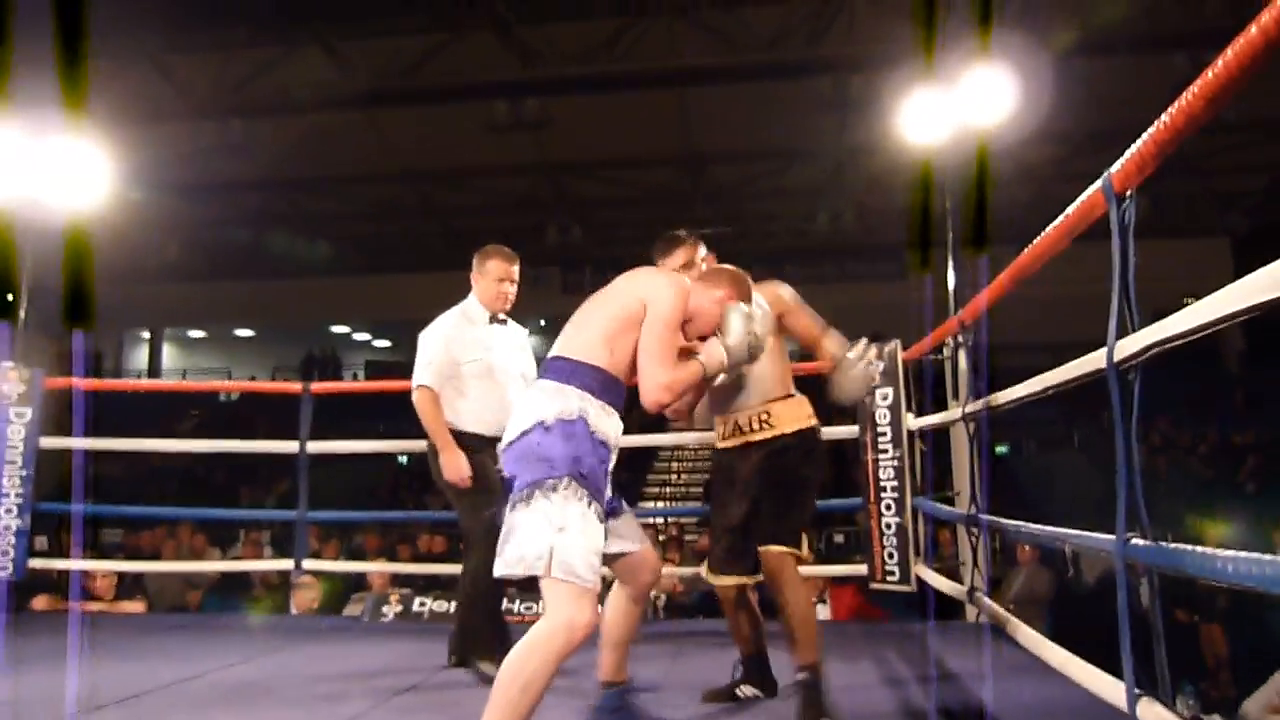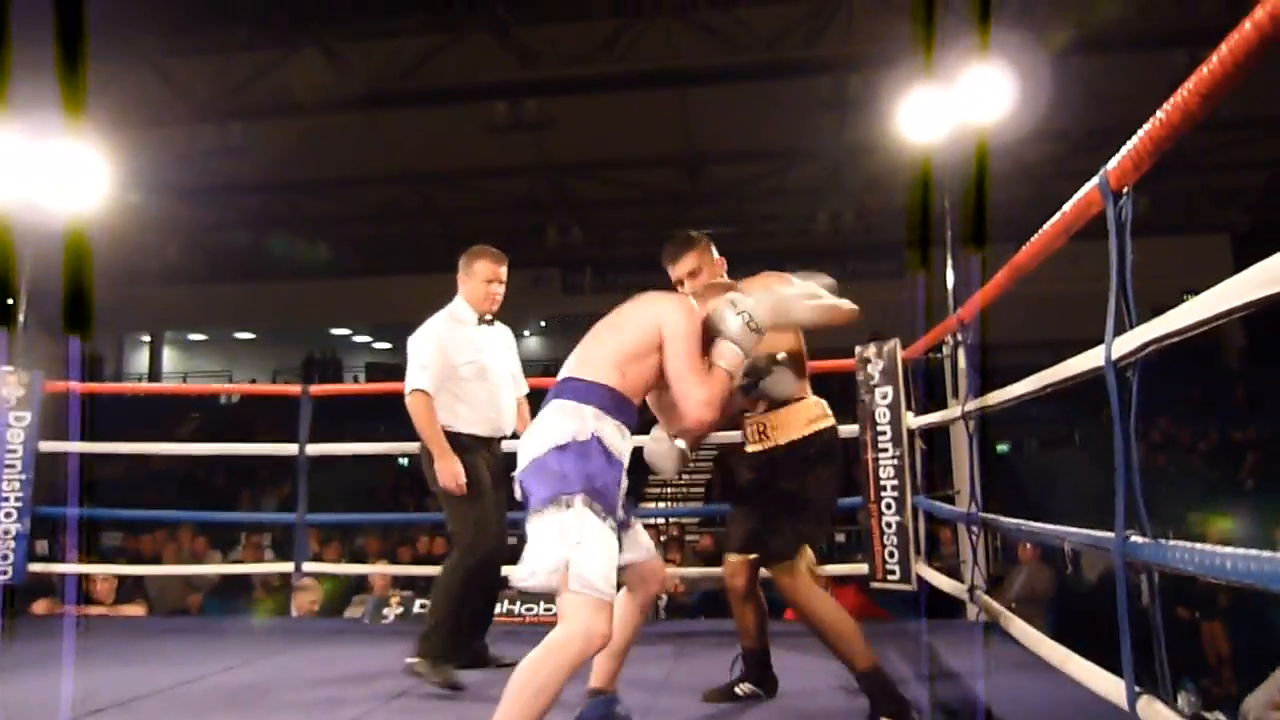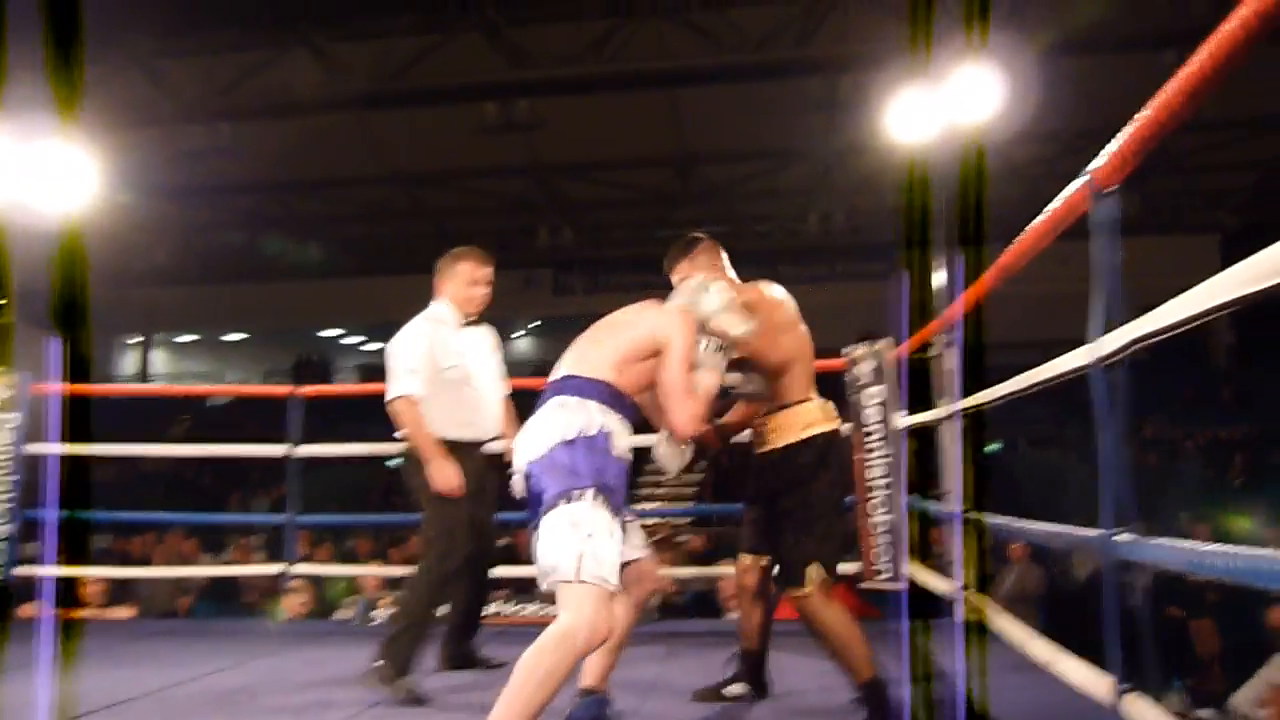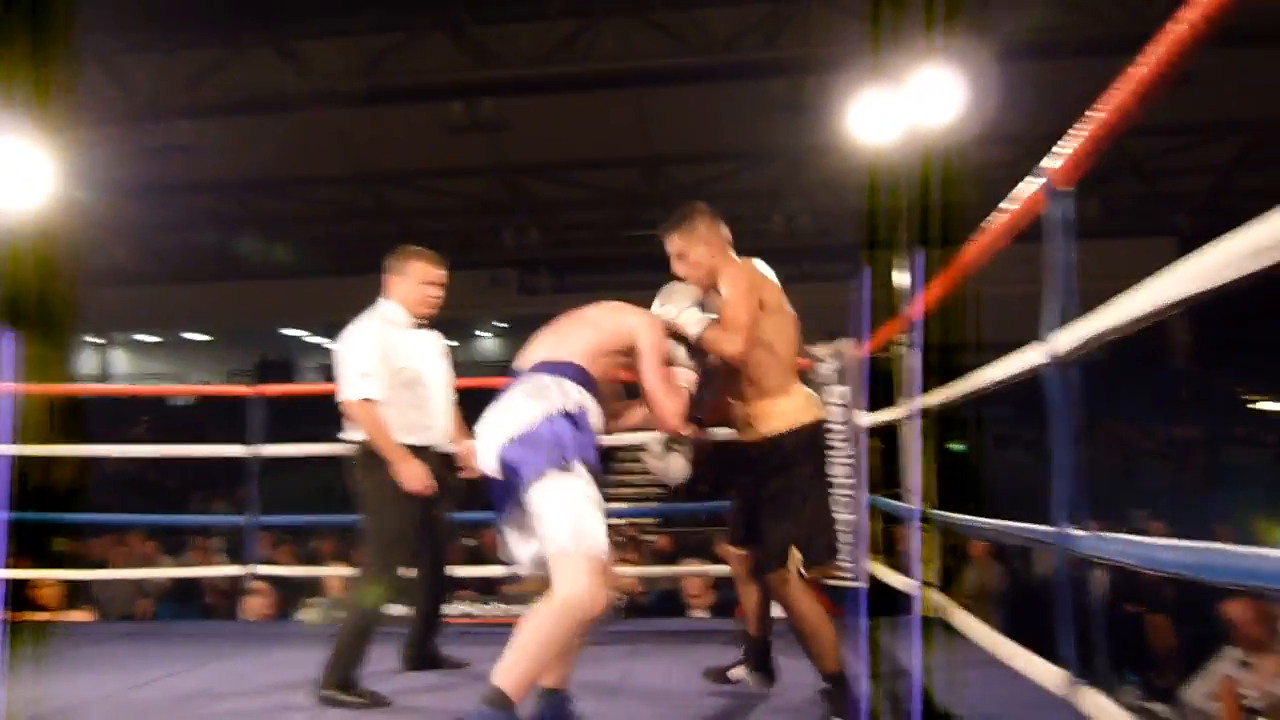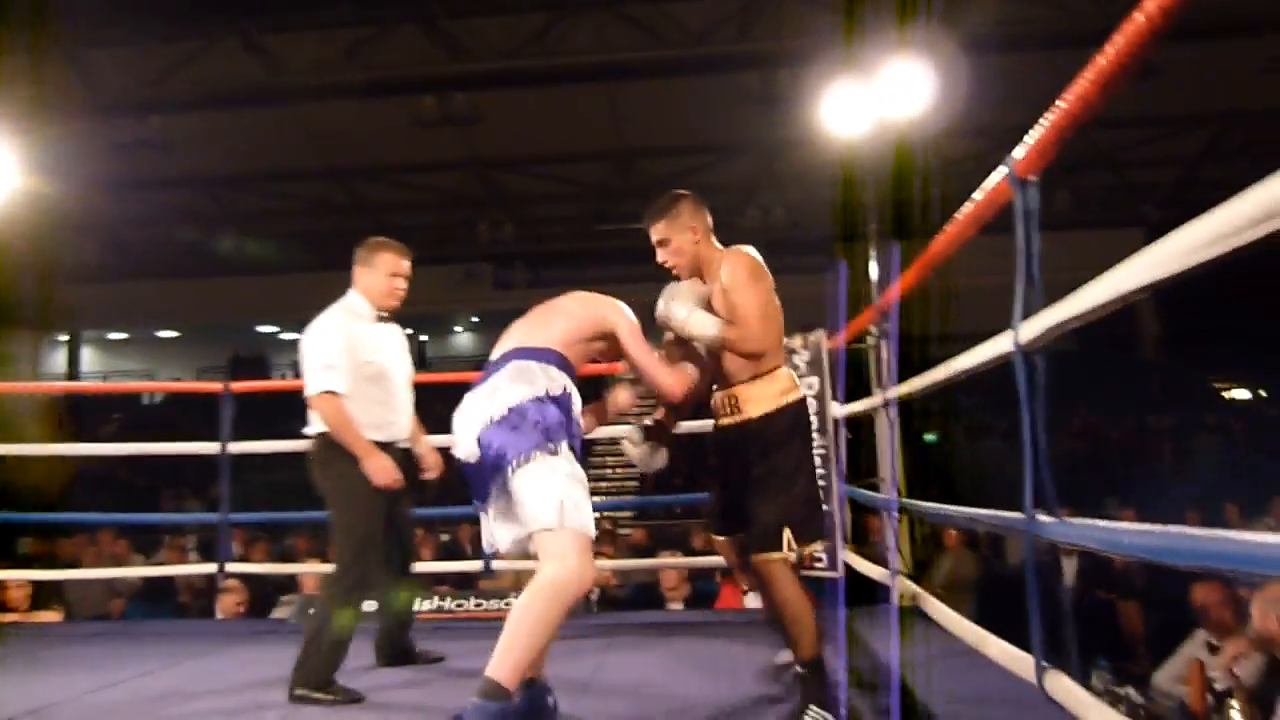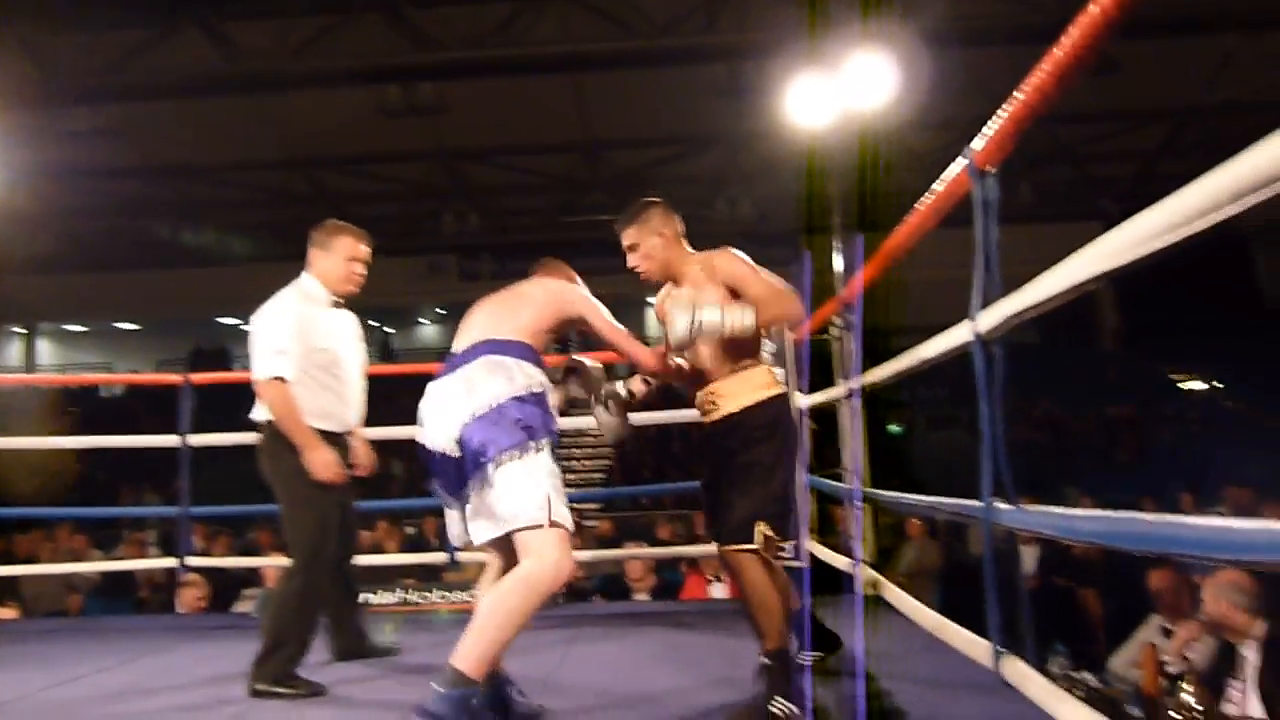
dt=0.1s
person 1, frame 1
left shoulder: (766, 294)
left elbow: (823, 339)
right elbow: (676, 412)
left wrist: (848, 362)
left hip: (789, 437)
right hip: (734, 451)
left knee: (777, 560)
right knee: (727, 580)
right ankle: (757, 674)
person 1, frame 2
left shoulder: (766, 288)
left elbow: (845, 311)
left hip: (804, 444)
right hip: (761, 452)
left knee: (793, 576)
right knee: (737, 573)
right ankle: (757, 674)
person 1, frame 3
left shoulder: (758, 296)
left elbow: (776, 355)
right wrist: (708, 431)
left hip: (808, 449)
right hip: (774, 451)
left knee: (804, 588)
right knee: (749, 571)
right ankle: (751, 675)
person 1, frame 4
left shoulder: (745, 277)
right shoulder: (720, 296)
left elbow: (732, 351)
left wrist: (686, 319)
left hip: (788, 438)
right hip: (761, 439)
left knee: (783, 574)
right knee: (743, 555)
right ankle: (757, 661)
person 1, frame 5
left shoulder: (738, 264)
right shoulder: (699, 286)
left elbow: (757, 342)
left wrist: (692, 320)
right wrist: (657, 427)
left hip: (771, 420)
right hip: (738, 424)
left knee: (769, 558)
right knee: (733, 545)
right ankle: (803, 646)
person 1, frame 6
left shoulder: (723, 264)
right shoulder: (667, 303)
left elbow: (790, 310)
right elbow: (689, 369)
left wrist: (719, 320)
left hip: (755, 414)
right hip: (722, 423)
left knee: (741, 549)
right knee: (743, 544)
right ankle: (813, 635)
person 2, frame 1
left shoulder: (516, 334)
right shoulder: (448, 328)
left elbow: (529, 394)
right elbow: (423, 392)
right wrist: (447, 450)
left hip: (503, 450)
right hip: (464, 450)
left knee: (487, 547)
right knee: (489, 542)
left ankle: (467, 646)
right ankle: (487, 648)
person 2, frame 2
left shoulder: (503, 335)
right shoulder: (438, 331)
left elbow: (517, 396)
right elbow: (417, 395)
right wrist: (443, 456)
left hip: (492, 453)
right hip: (456, 453)
left knee: (490, 552)
right knee: (475, 546)
left ankle: (466, 647)
right ankle: (430, 651)
person 2, frame 3
left shoulder: (485, 336)
right shoulder: (420, 333)
left elbow: (499, 397)
right elbow: (404, 401)
left wrist: (515, 444)
right wrist: (437, 460)
left hip: (479, 456)
right hip: (440, 457)
left knee: (478, 554)
right knee: (445, 554)
left ankle: (459, 649)
right ankle: (392, 660)
person 2, frame 4
left shoulder: (430, 339)
right shoulder: (369, 335)
right elbow: (359, 405)
left wrist: (462, 446)
right wrist: (401, 461)
left hip: (427, 461)
right hip: (386, 464)
left knee: (435, 559)
right knee: (384, 566)
left ankle: (421, 650)
right ankle: (338, 677)
person 2, frame 5
left shoulder: (392, 332)
right shoulder: (334, 327)
right elbow: (323, 398)
left wrist: (420, 444)
right wrist: (369, 455)
left hip: (388, 456)
right hip: (346, 458)
left knee: (398, 555)
right knee: (357, 566)
left ankle: (395, 645)
right ankle: (312, 675)
person 2, frame 6
left shoulder: (345, 318)
right shoulder: (286, 311)
right elbow: (271, 385)
left wrist: (356, 439)
right wrist: (313, 447)
left hip: (331, 447)
right hip: (296, 446)
left knee: (339, 547)
right knee: (313, 555)
left ankle: (349, 638)
right ankle: (271, 671)
person 3, frame 1
left shoulder: (642, 294)
right shoulder: (671, 287)
right elbow: (656, 393)
right wrist: (718, 356)
left hip: (571, 433)
right hip: (560, 426)
left knee: (642, 567)
right knee: (573, 618)
person 3, frame 2
left shoulder: (654, 315)
right shoulder: (682, 312)
right elbow: (694, 415)
right wrist: (733, 354)
left hip: (578, 447)
right hip: (574, 444)
left knee: (648, 576)
right knee: (589, 627)
person 3, frame 3
left shoulder: (648, 321)
right shoulder: (676, 326)
right elbow: (685, 423)
right wrist: (708, 373)
left hip: (570, 447)
right hip: (577, 440)
left knee: (641, 577)
right knee: (590, 622)
person 3, frame 4
left shoulder: (578, 330)
right shoulder: (642, 323)
right elbow: (672, 420)
left wrist: (632, 411)
right wrist: (680, 377)
left hip: (501, 426)
right hip: (542, 418)
left knee: (588, 576)
right knee: (584, 592)
person 3, frame 5
left shoulder: (548, 318)
right shoulder: (609, 309)
right elbow: (672, 387)
left wrist: (611, 402)
right wrist: (694, 366)
left hip: (478, 413)
right hip: (524, 403)
left knee: (563, 560)
right knee: (572, 568)
person 3, frame 6
left shoulder: (489, 305)
right shoulder: (565, 294)
right elbow: (644, 359)
left wrist: (558, 388)
right wrist: (673, 364)
left hip: (443, 406)
right hip: (499, 395)
left knee: (517, 553)
right knee: (551, 564)
